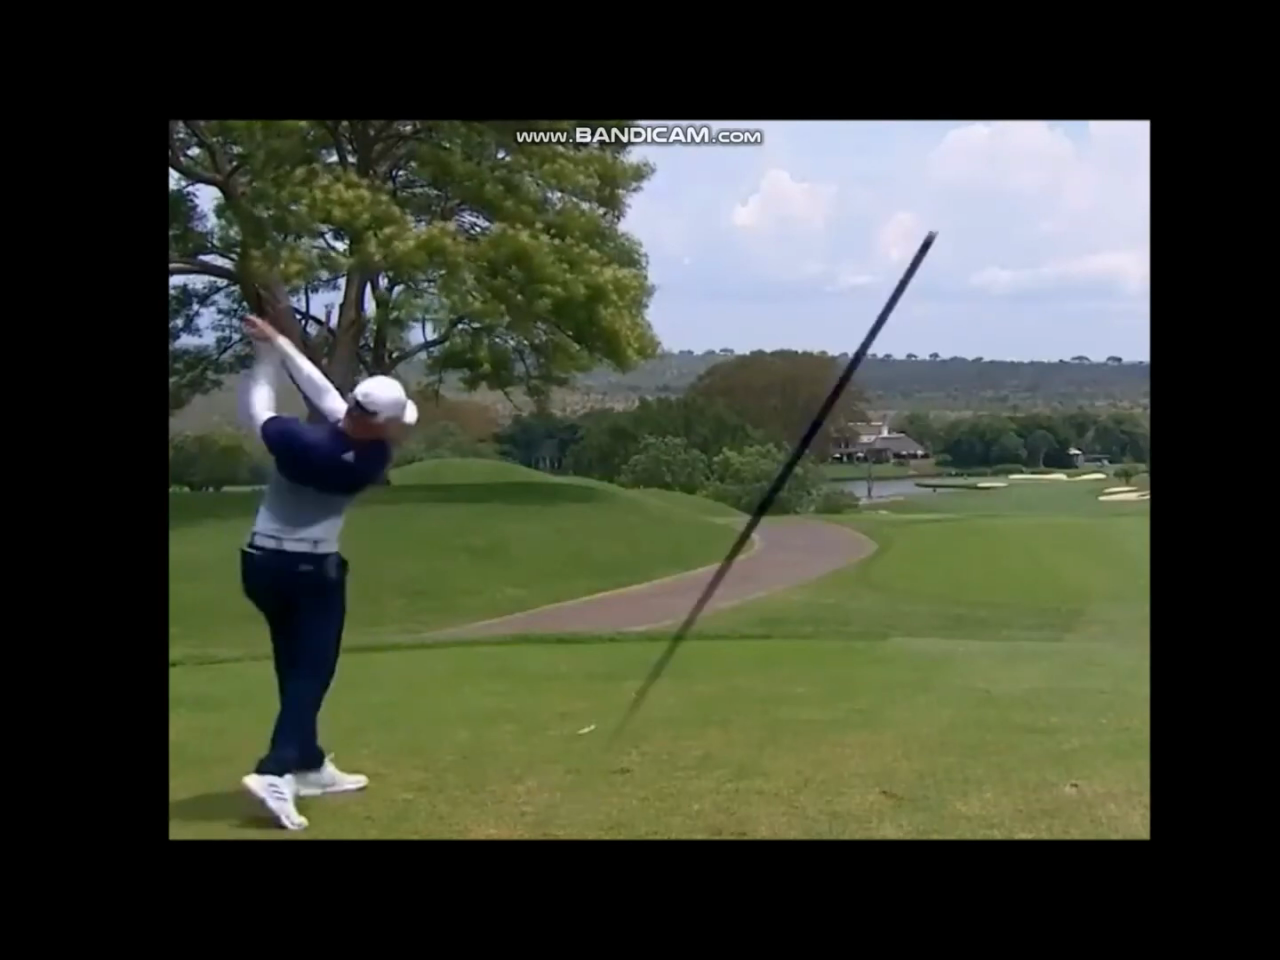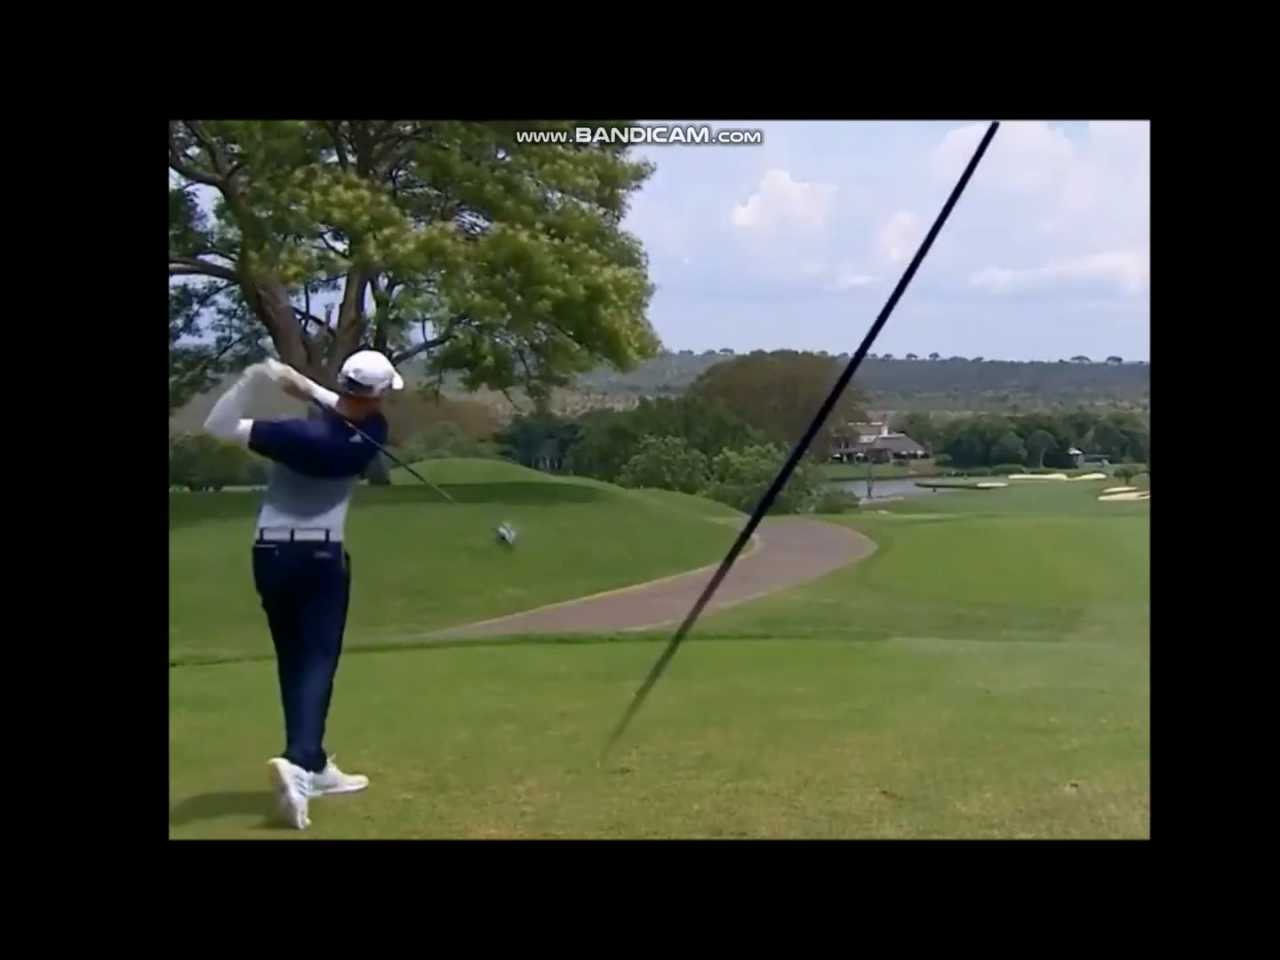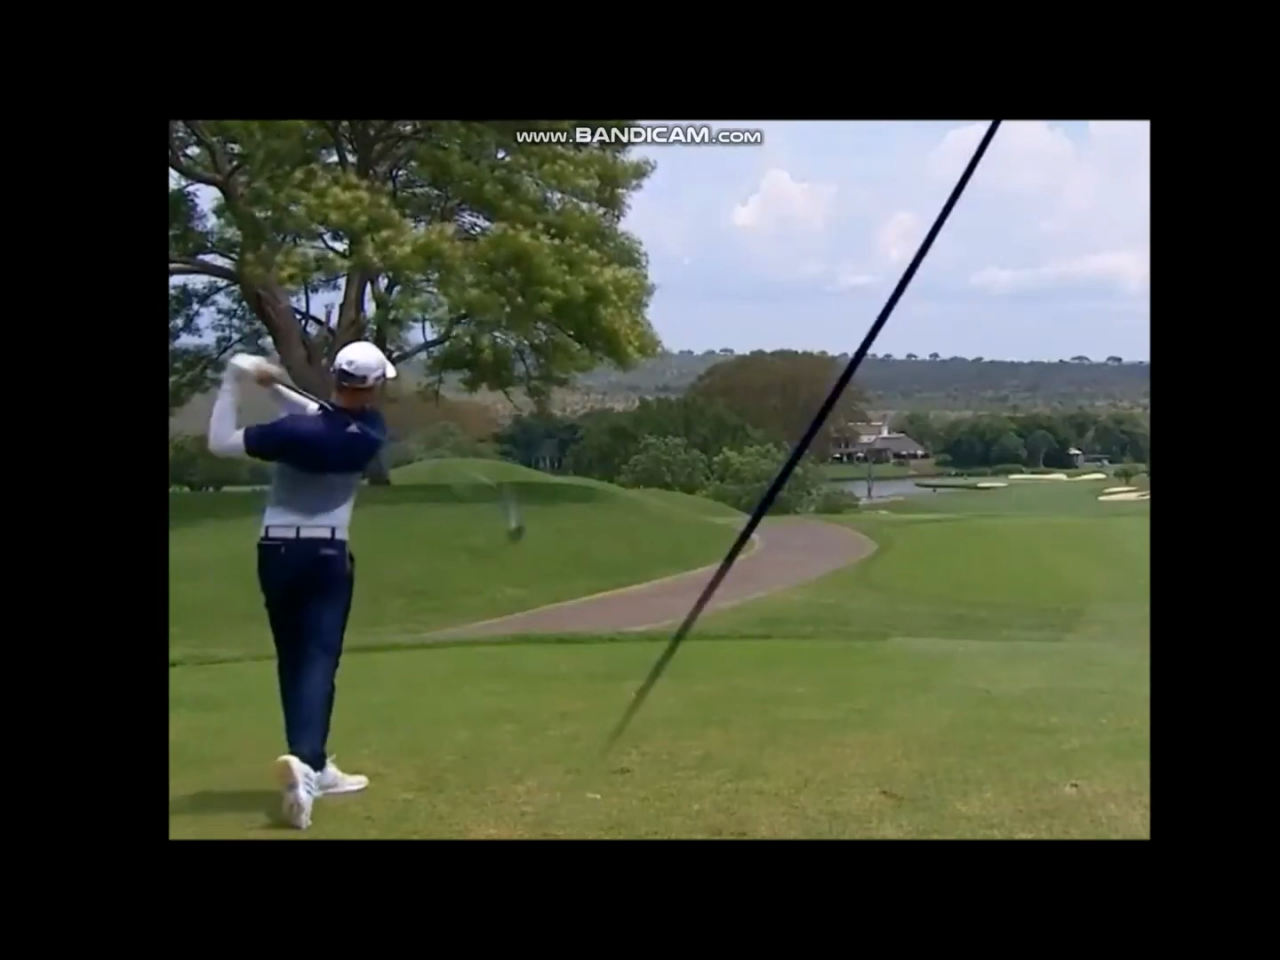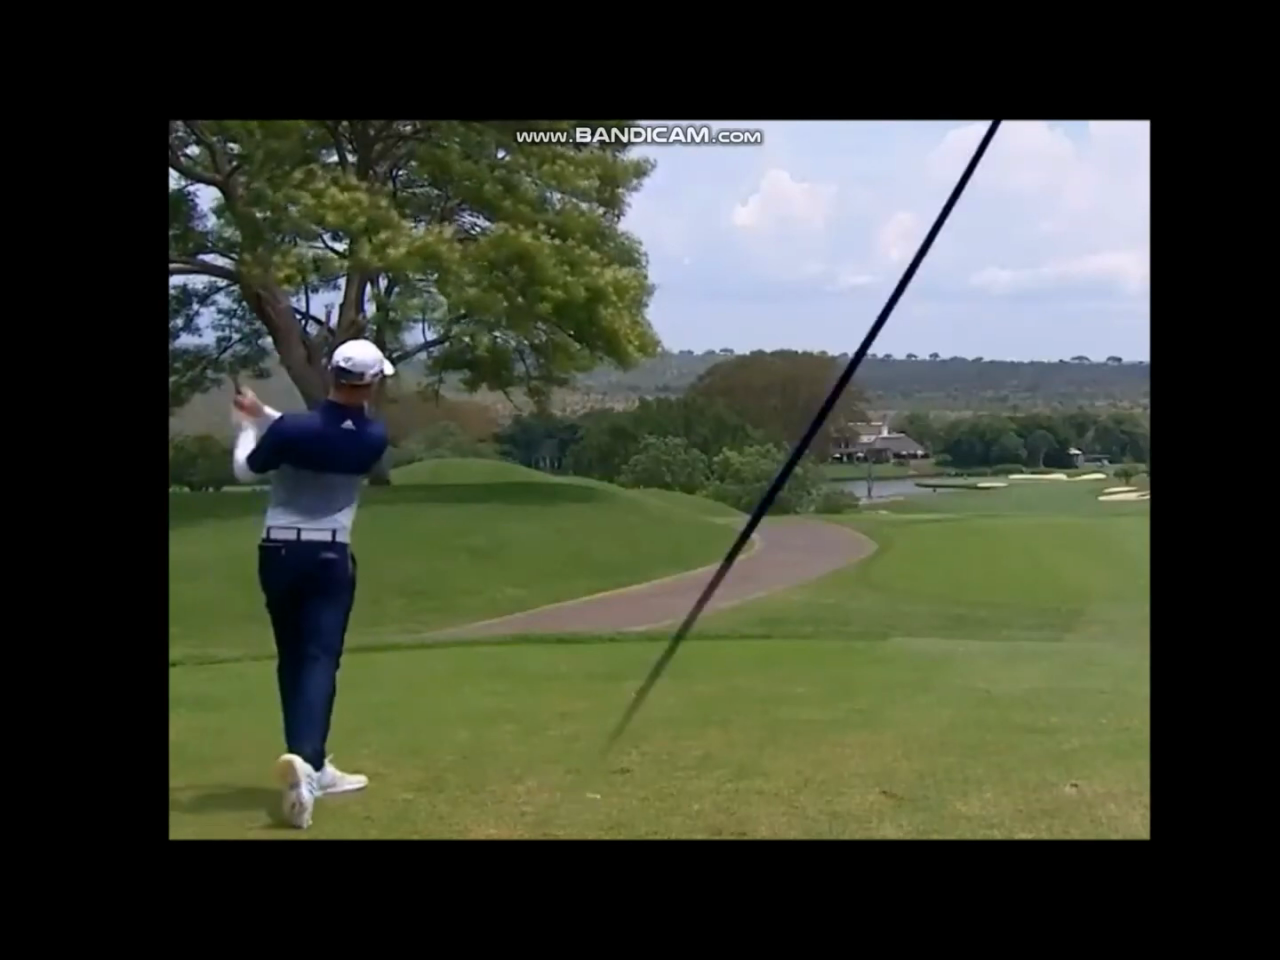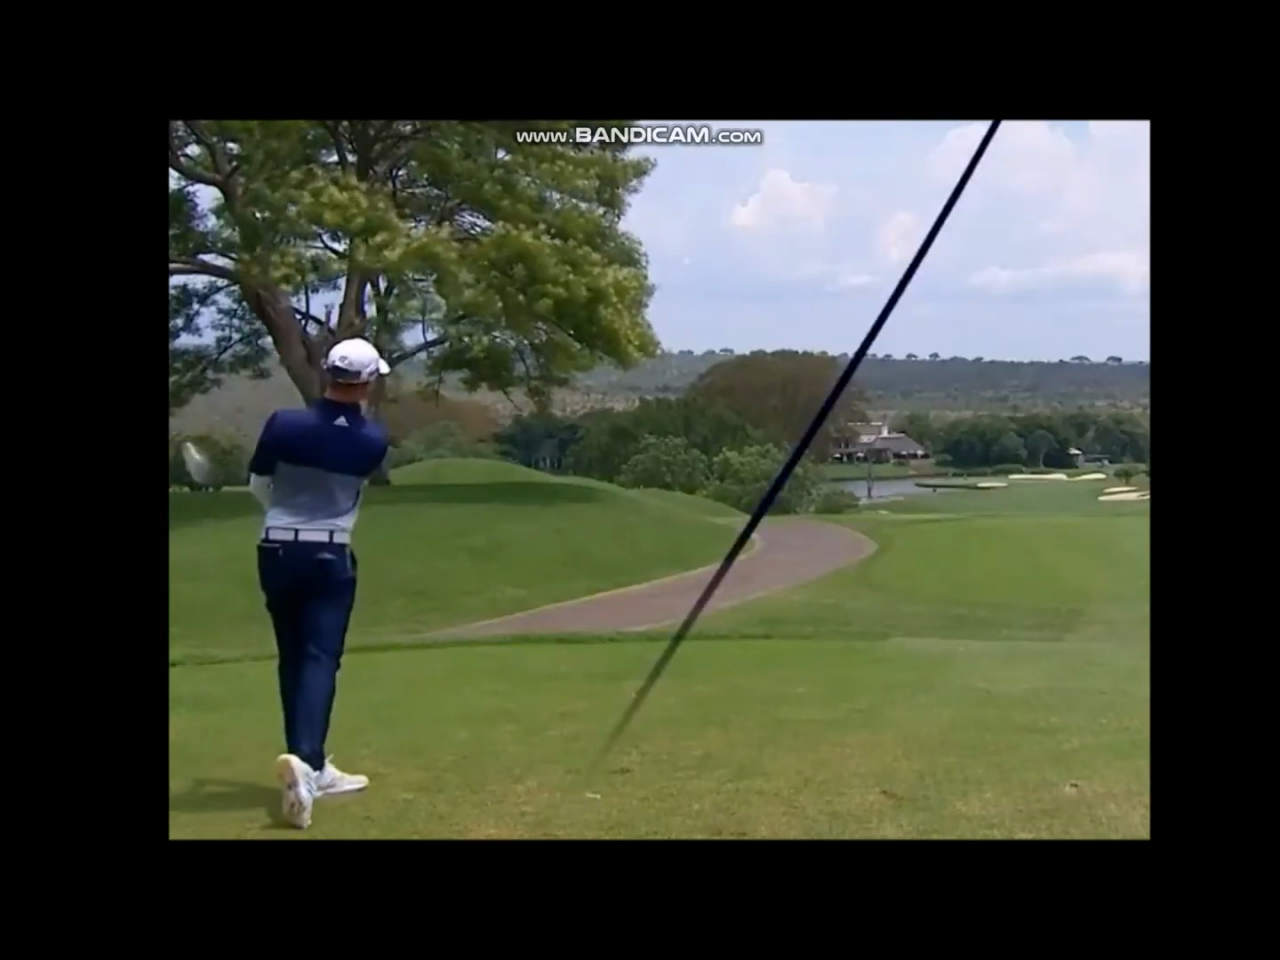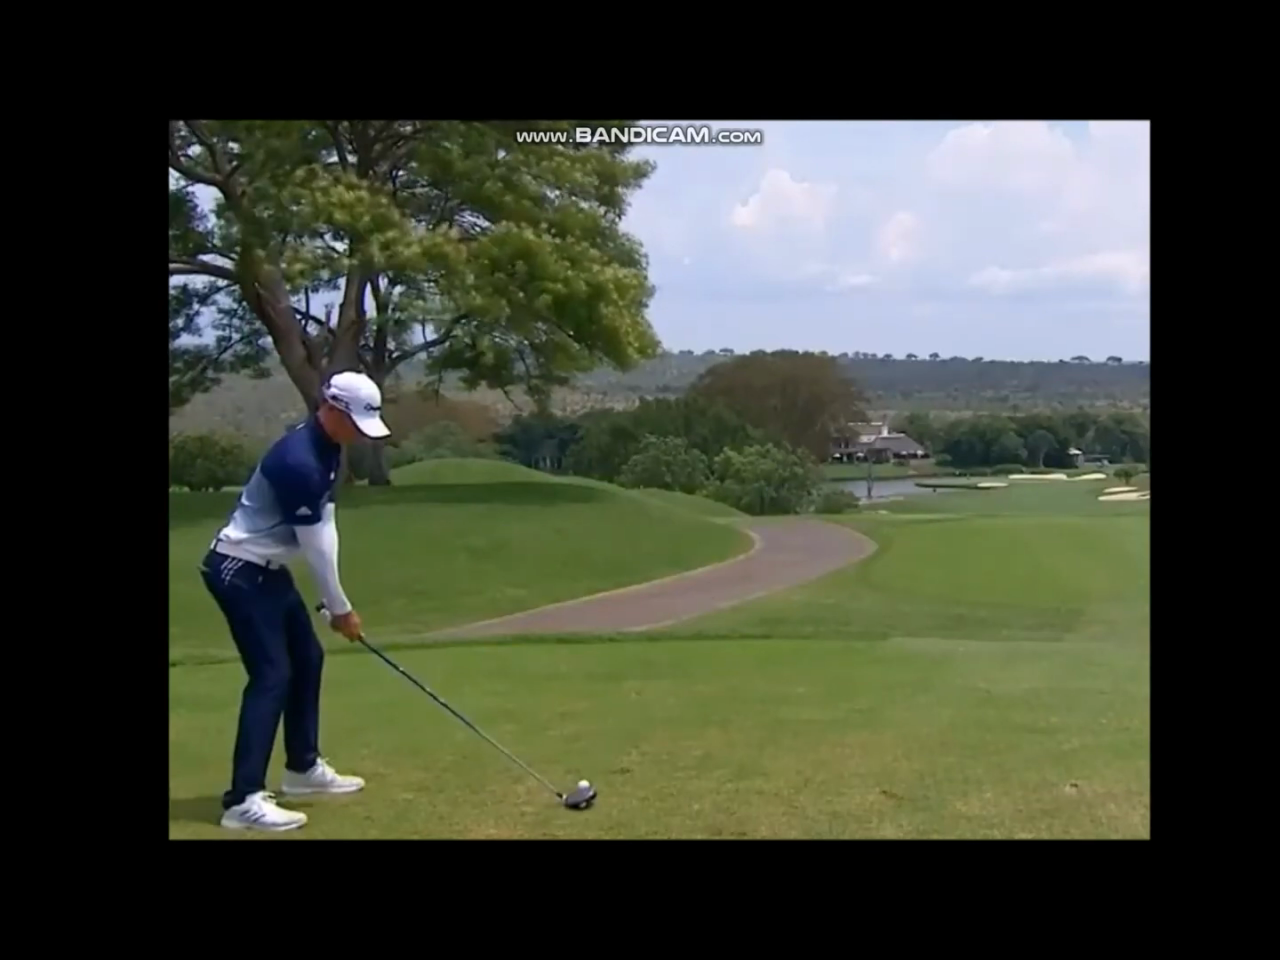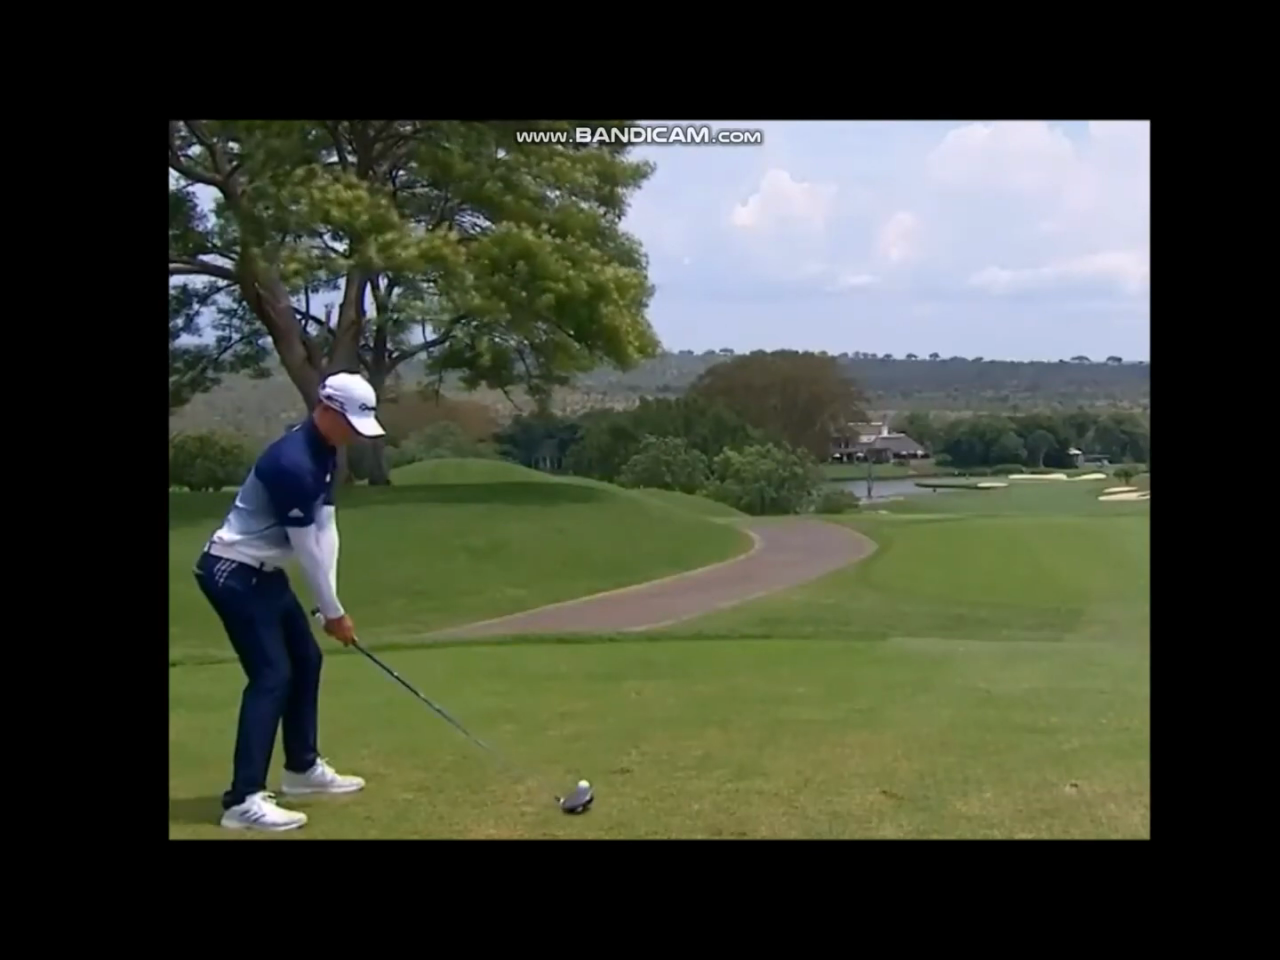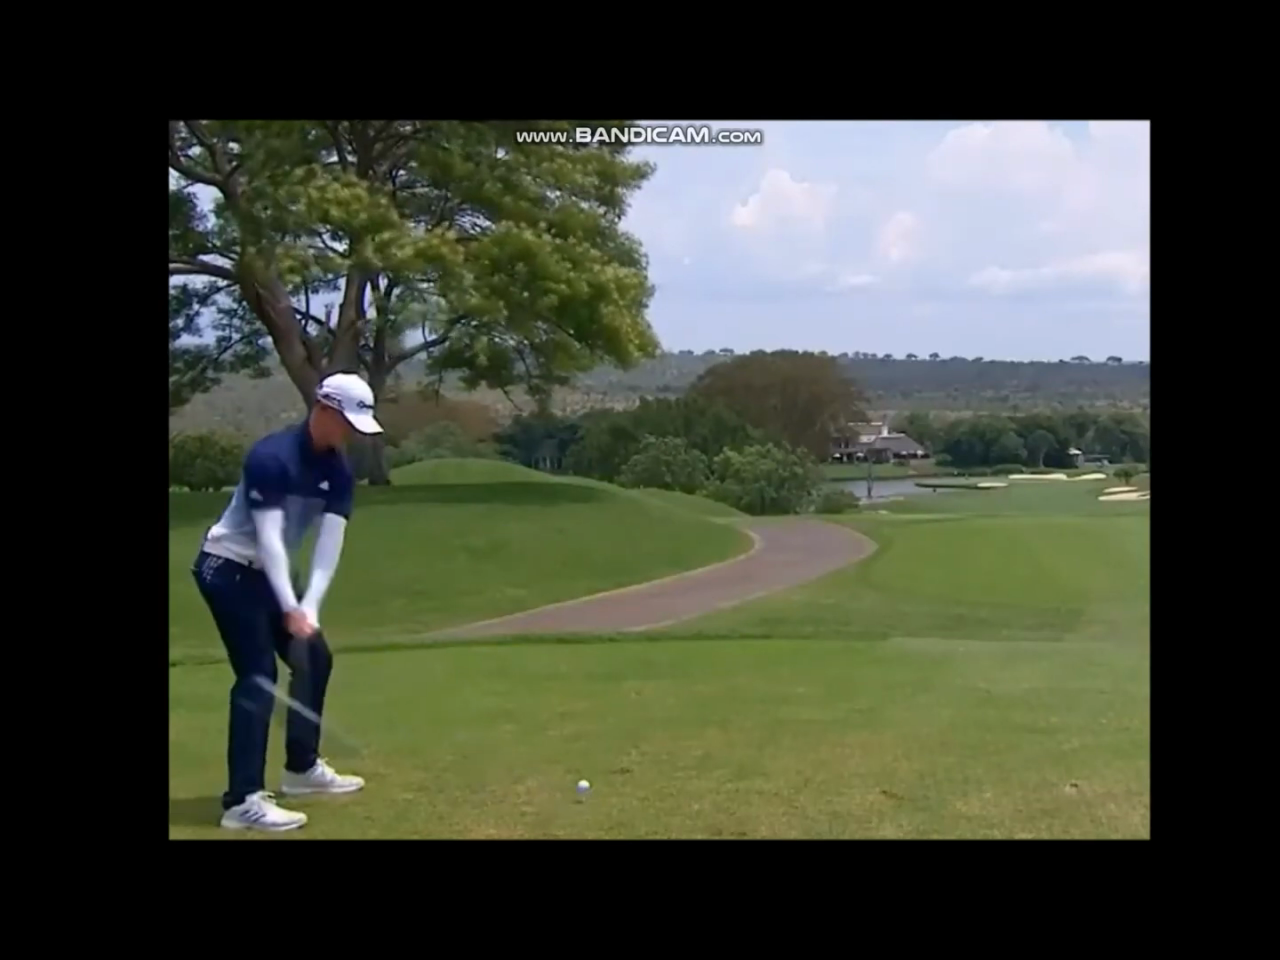
dt=0.2s
person 1, frame 1
left shoulder: (298, 441)
right shoulder: (369, 460)
left elbow: (255, 412)
right elbow: (334, 409)
left wrist: (272, 349)
right wrist: (281, 345)
left hip: (261, 563)
right hip: (312, 568)
left knee: (296, 663)
right knee: (311, 671)
left ankle: (307, 766)
right ankle: (275, 773)
person 1, frame 2
left shoulder: (299, 435)
right shoulder: (372, 434)
left elbow: (218, 427)
right elbow: (345, 411)
left wrist: (257, 376)
right wrist: (300, 381)
left hip: (271, 556)
right hip: (322, 559)
left knee: (292, 663)
right knee: (317, 663)
left ankle: (313, 767)
right ankle: (298, 762)
person 1, frame 3
left shoulder: (296, 432)
right shoulder: (370, 432)
left elbow: (220, 443)
left wrist: (237, 377)
right wrist: (278, 386)
left hip: (277, 553)
right hip: (328, 556)
left knee: (293, 660)
right knee: (319, 660)
left ankle: (312, 766)
right ankle: (306, 760)
person 1, frame 4
left shoulder: (292, 431)
right shoulder: (374, 438)
left elbow: (245, 471)
left wrist: (249, 423)
right wrist: (265, 413)
left hip: (278, 553)
right hip: (329, 558)
left knee: (293, 660)
right knee: (319, 660)
left ankle: (311, 766)
right ankle: (306, 759)
person 1, frame 5
left shoulder: (284, 425)
right shoulder: (374, 441)
left elbow: (260, 490)
left hip: (278, 553)
right hip: (330, 558)
left knee: (294, 658)
right knee: (320, 659)
left ankle: (309, 766)
right ankle: (305, 761)
person 1, frame 6
left shoulder: (323, 452)
right shoulder: (299, 461)
left elbow: (326, 528)
right elbow: (314, 544)
left wrist: (334, 601)
right wrist: (340, 607)
left hip: (264, 569)
right hip: (239, 571)
left knee: (304, 661)
right knee: (272, 674)
left ankle: (303, 768)
right ankle: (243, 798)
person 1, frame 7
left shoulder: (324, 455)
right shoulder: (292, 463)
left elbow: (326, 532)
right elbow: (306, 548)
left wrist: (330, 600)
right wrist: (333, 611)
left hip: (263, 572)
right hip: (232, 572)
left knee: (306, 659)
right knee: (271, 675)
left ankle: (303, 767)
right ankle: (243, 799)
person 1, frame 8
left shoulder: (338, 470)
right shoulder: (271, 455)
left elbow: (330, 541)
right elbow: (268, 537)
left wrist: (310, 607)
right wrist: (290, 607)
left hip: (266, 573)
right hip: (227, 570)
left knee: (313, 658)
right knee: (258, 675)
left ankle: (303, 768)
right ankle: (243, 800)
